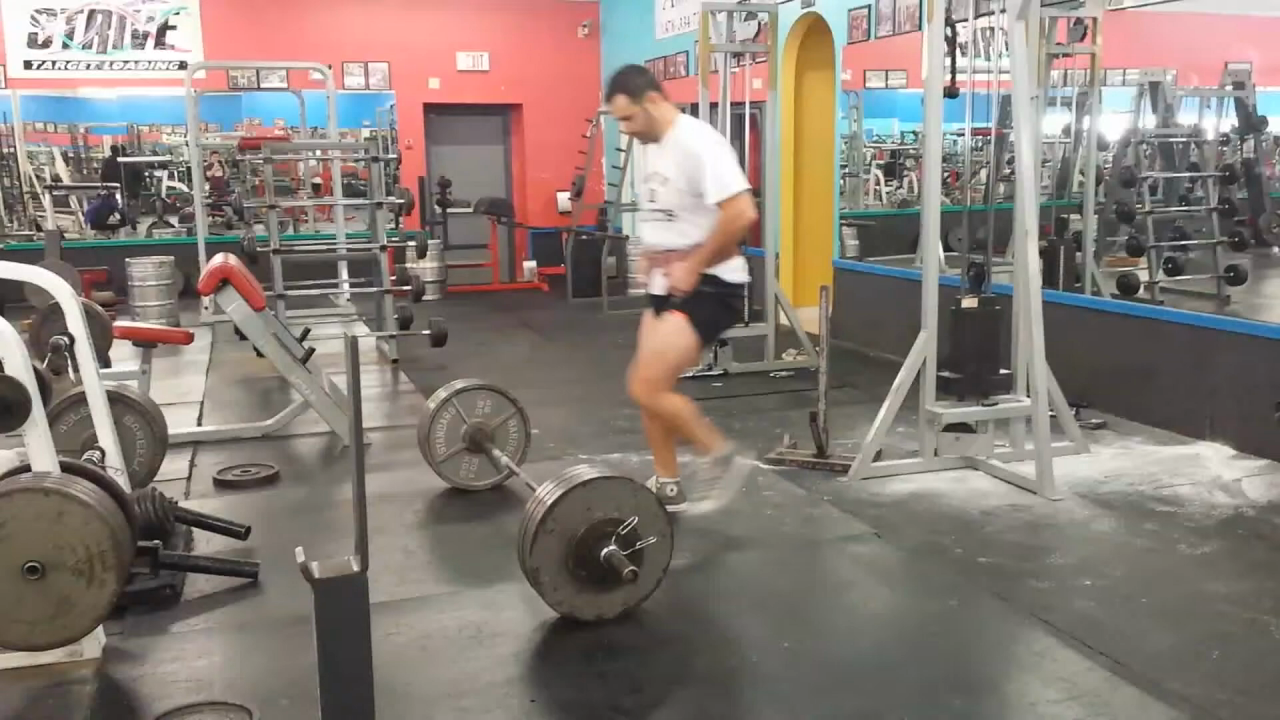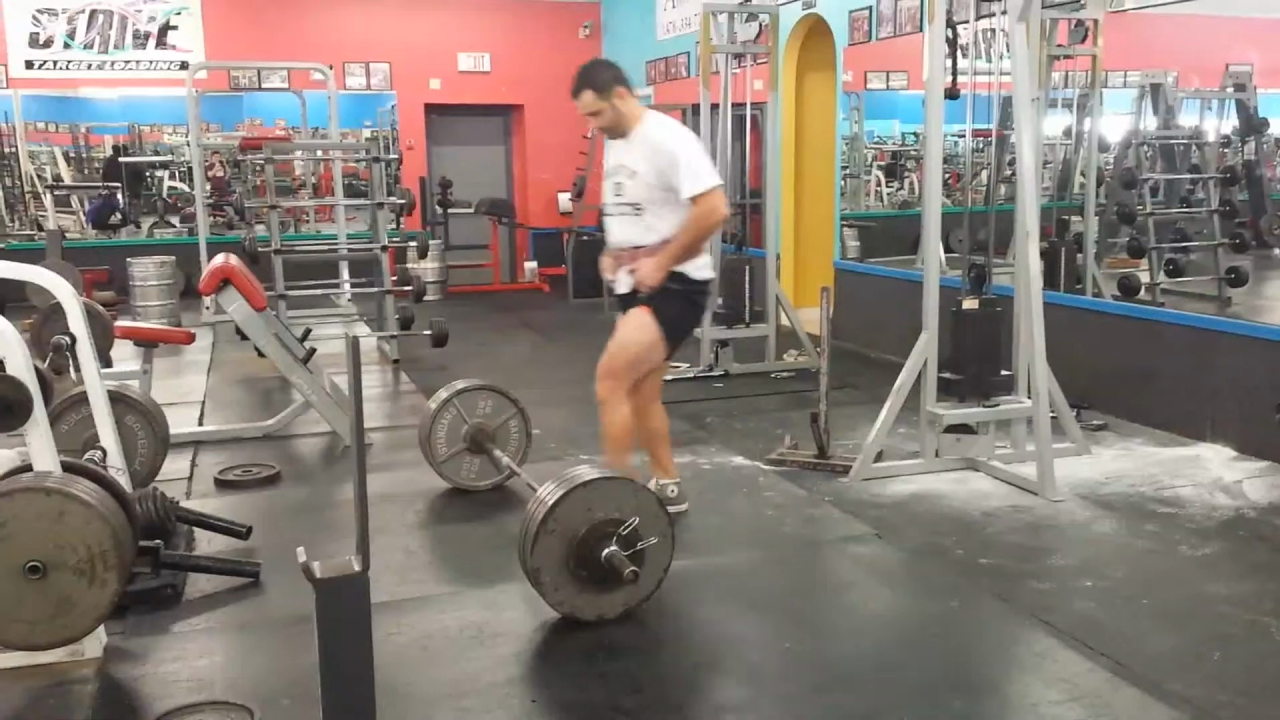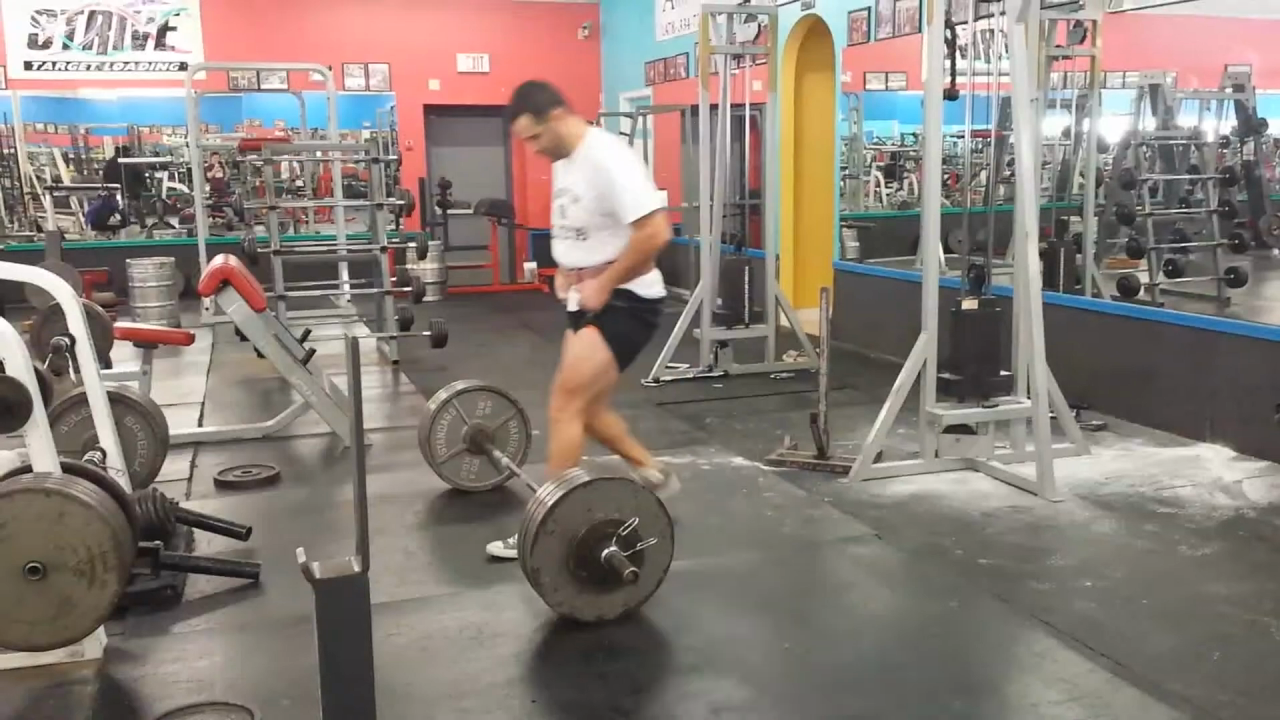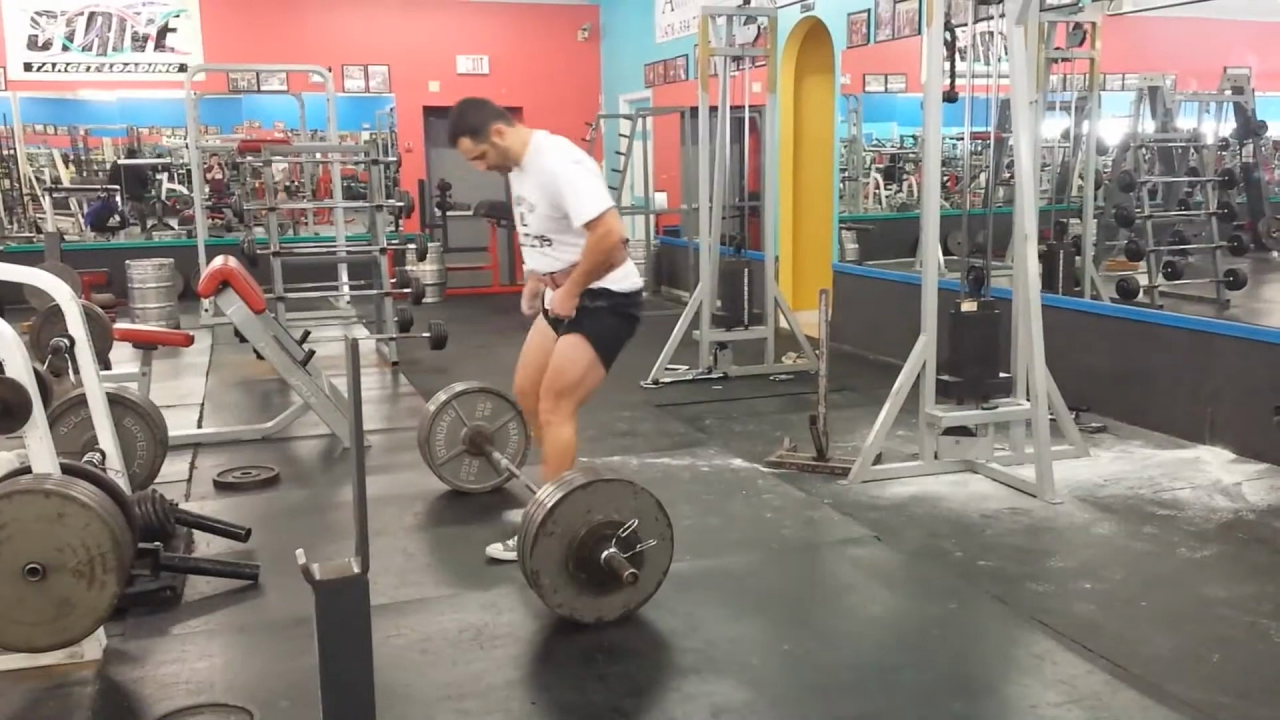
dt=0.2s
person 1, frame 1
left shoulder: (699, 143)
right shoulder: (650, 148)
left elbow: (741, 213)
left wrist: (694, 266)
right wrist: (649, 254)
left hip: (709, 287)
right hip: (668, 284)
left knee: (645, 386)
right knee: (655, 387)
left ankle: (723, 456)
right ankle: (667, 485)
person 1, frame 2
left shoulder: (669, 139)
right shoulder: (615, 146)
left elbow: (713, 209)
left wrist: (662, 263)
right wrist: (612, 251)
left hip: (675, 284)
right hip: (636, 284)
left knee: (611, 379)
right knee: (638, 388)
right ankle: (667, 486)
person 1, frame 3
left shoulder: (609, 160)
right shoulder: (563, 161)
left elbow: (656, 232)
left wrist: (603, 284)
right wrist: (565, 270)
left hip: (627, 301)
right hip: (590, 298)
left knee: (566, 403)
right knee: (581, 404)
right ankle: (653, 476)
person 1, frame 4
left shoulder: (559, 163)
right shoulder: (520, 165)
left elbow: (610, 233)
left wrist: (570, 290)
right wrist: (535, 278)
left hip: (605, 298)
right hip: (567, 296)
left knee: (554, 405)
right knee: (526, 393)
